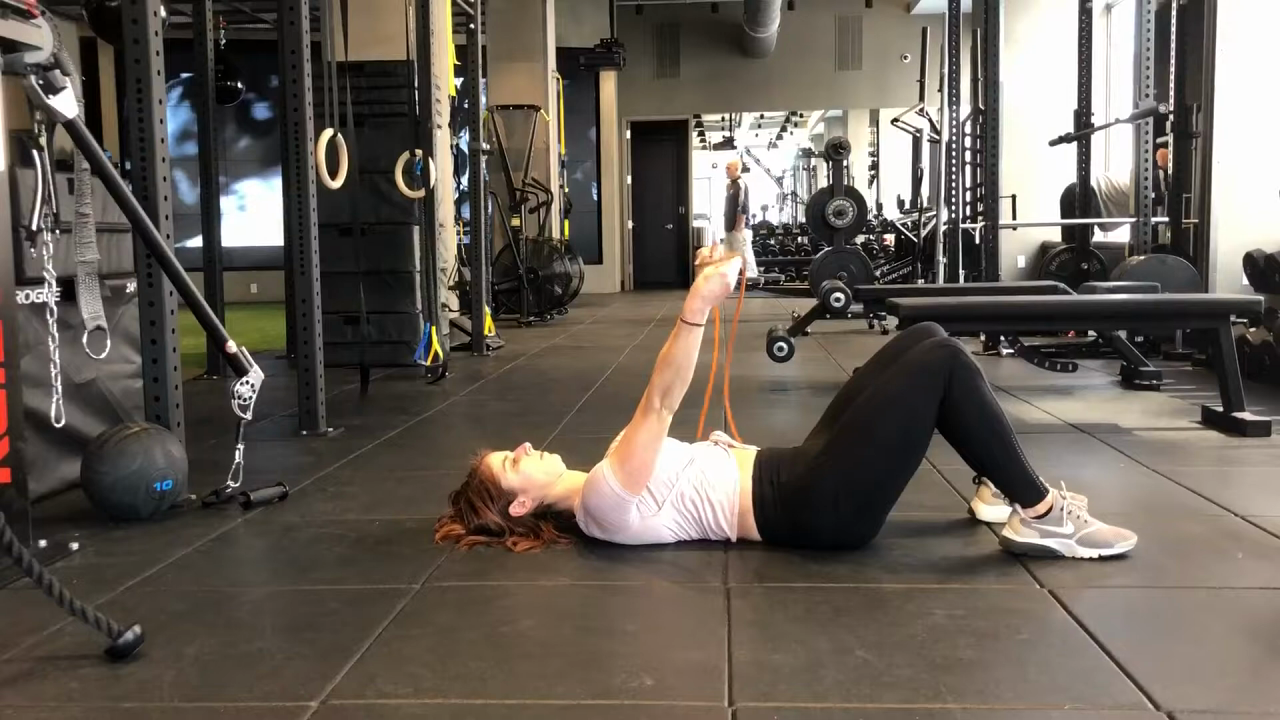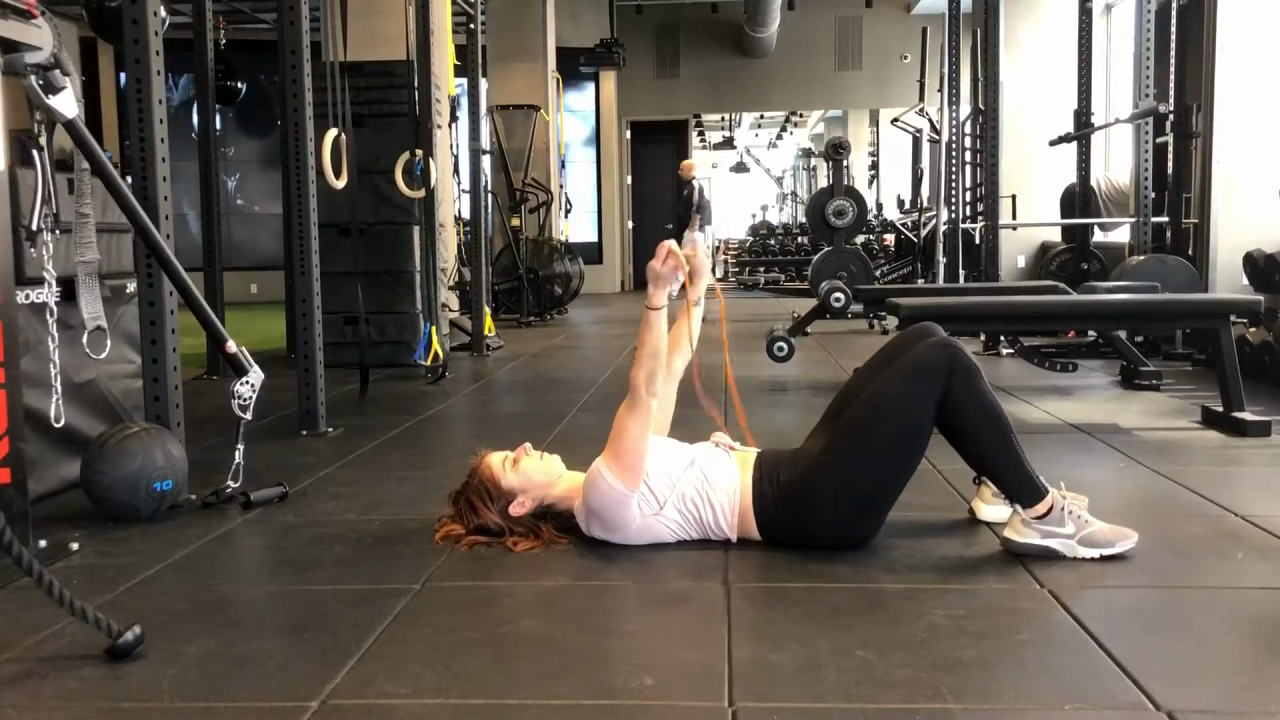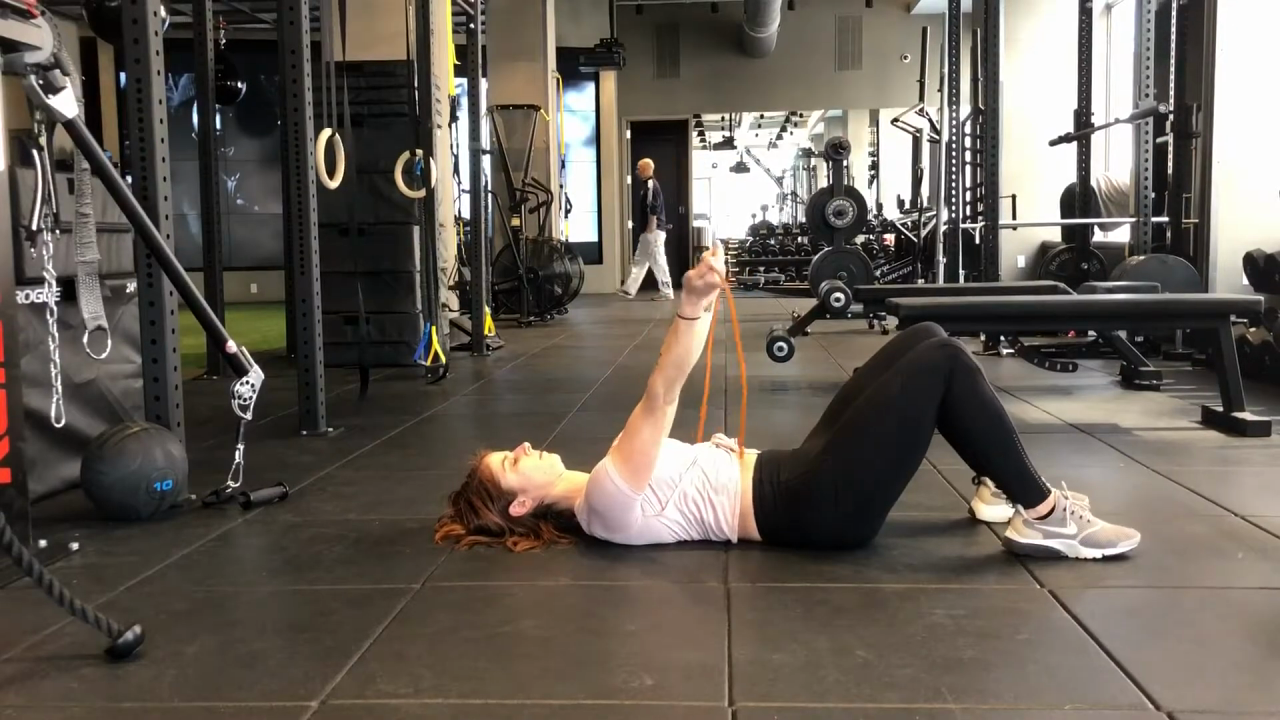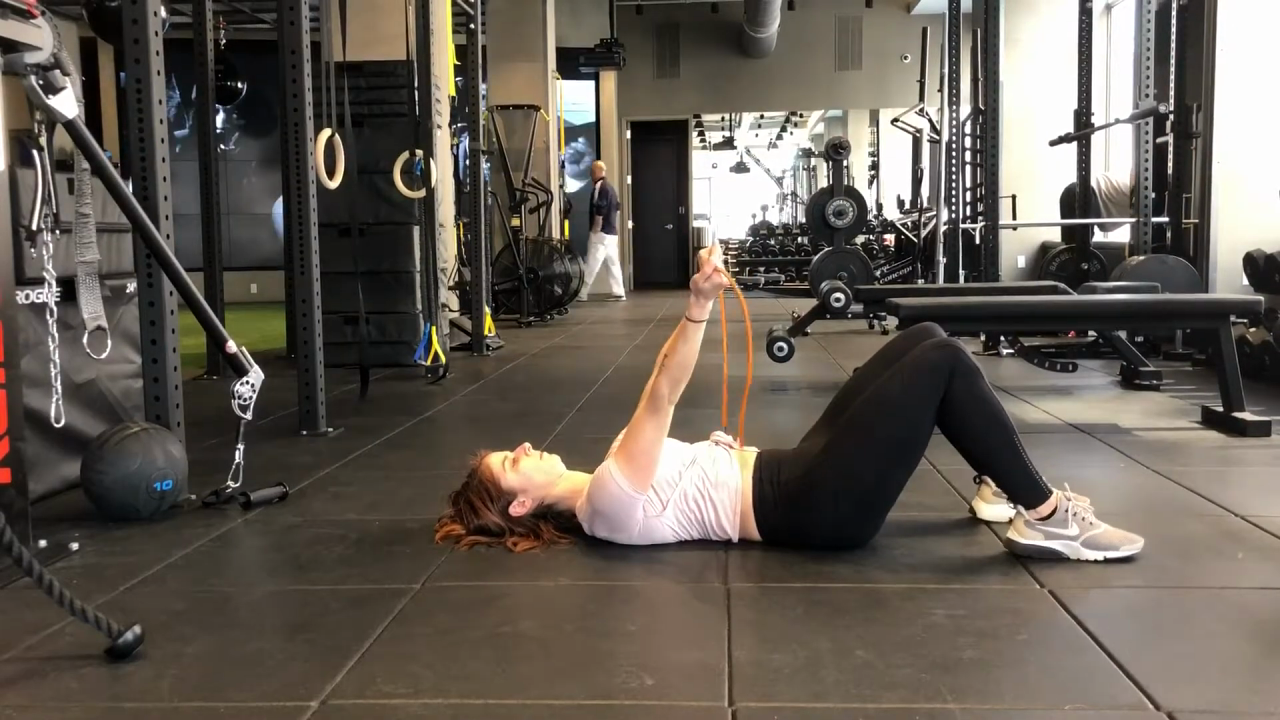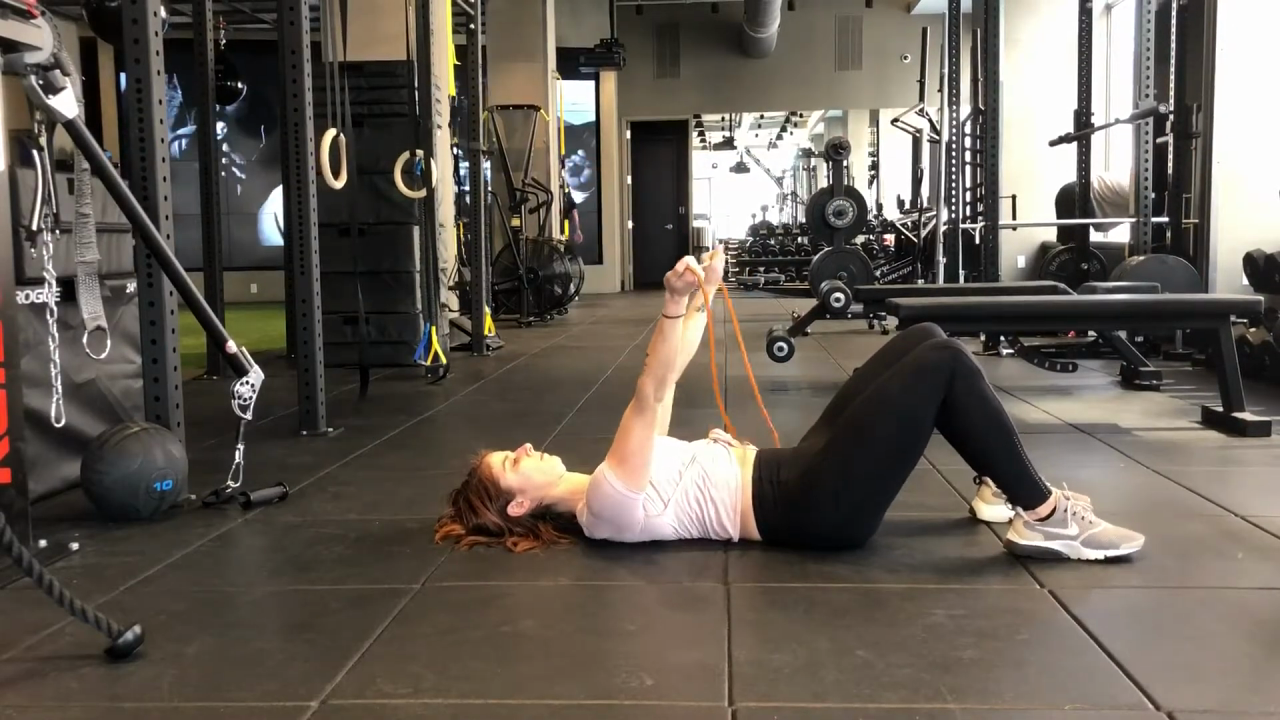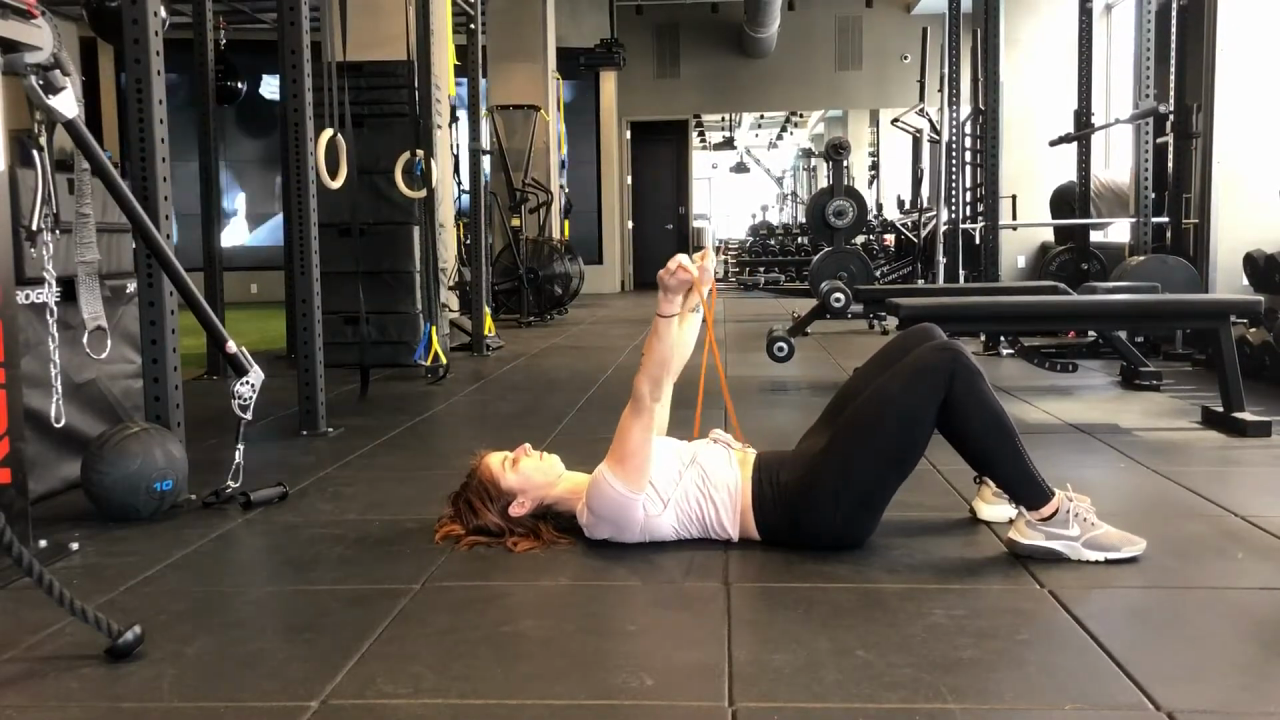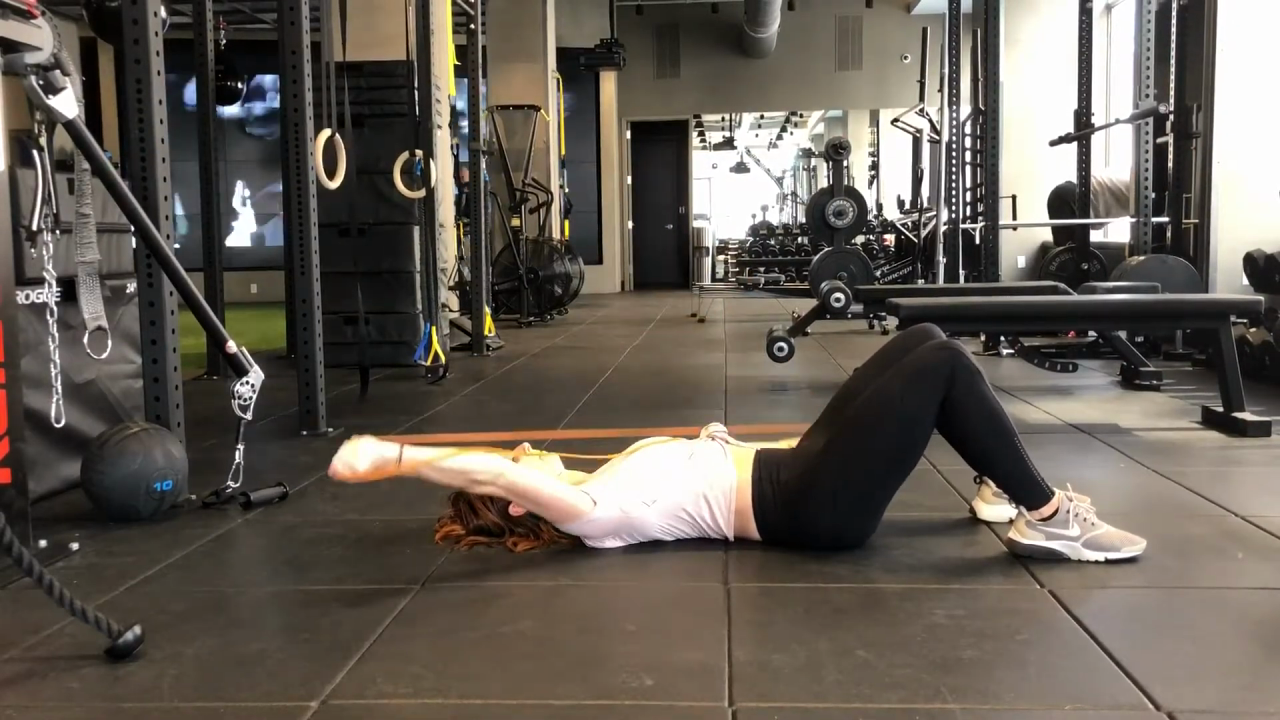
dt=0.7s
person 1, frame 1
left shoulder: (604, 478)
right shoulder: (603, 505)
left elbow: (657, 403)
right elbow: (659, 402)
left wrist: (702, 290)
right wrist: (699, 306)
left hip: (796, 474)
right hip: (816, 506)
left knee: (924, 340)
right knee: (940, 361)
left ankle: (1006, 488)
right ankle: (1041, 515)
person 1, frame 2
left shoulder: (603, 480)
right shoulder: (602, 504)
left elbow: (666, 382)
right elbow: (641, 393)
left wrist: (695, 295)
right wrist: (656, 295)
left hip: (797, 477)
right hip: (817, 506)
left knee: (925, 342)
right knee: (941, 362)
left ankle: (1005, 489)
right ankle: (1041, 516)
person 1, frame 3
left shoulder: (604, 480)
right shoulder: (605, 504)
left elbow: (666, 388)
right elbow: (659, 397)
left wrist: (706, 300)
right wrist: (690, 304)
left hip: (796, 474)
right hip: (819, 506)
left knee: (925, 339)
right knee: (941, 360)
left ankle: (1004, 487)
right ankle: (1044, 516)
person 1, frame 4
left shoulder: (609, 477)
right shoulder: (606, 507)
left elbow: (661, 383)
right elbow: (663, 396)
left wrist: (703, 291)
right wrist: (697, 305)
left hip: (797, 476)
right hip: (815, 508)
left knee: (926, 340)
right knee: (942, 362)
left ankle: (1005, 488)
right ankle: (1046, 518)
person 1, frame 5
left shoulder: (607, 481)
right shoulder: (605, 506)
left elbow: (669, 377)
right elbow: (648, 396)
left wrist: (706, 294)
right wrist: (673, 303)
left hip: (795, 473)
right hip: (814, 508)
left knee: (925, 340)
right knee: (942, 363)
left ankle: (1006, 488)
right ankle: (1045, 519)
person 1, frame 6
left shoulder: (601, 485)
right shoulder: (602, 510)
left elbow: (658, 385)
right elbow: (641, 401)
left wrist: (694, 304)
right wrist: (664, 302)
left hip: (796, 476)
right hip: (814, 507)
left knee: (926, 342)
right knee: (943, 365)
left ankle: (1003, 486)
right ankle: (1048, 518)
person 1, frame 7
left shoulder: (602, 475)
right shoulder: (588, 517)
right elbow: (496, 474)
left wrist: (799, 436)
right wrist: (388, 453)
left hip: (784, 472)
right hip: (812, 508)
left knee: (924, 342)
right knee: (940, 365)
left ankle: (1004, 487)
right ankle: (1047, 519)
